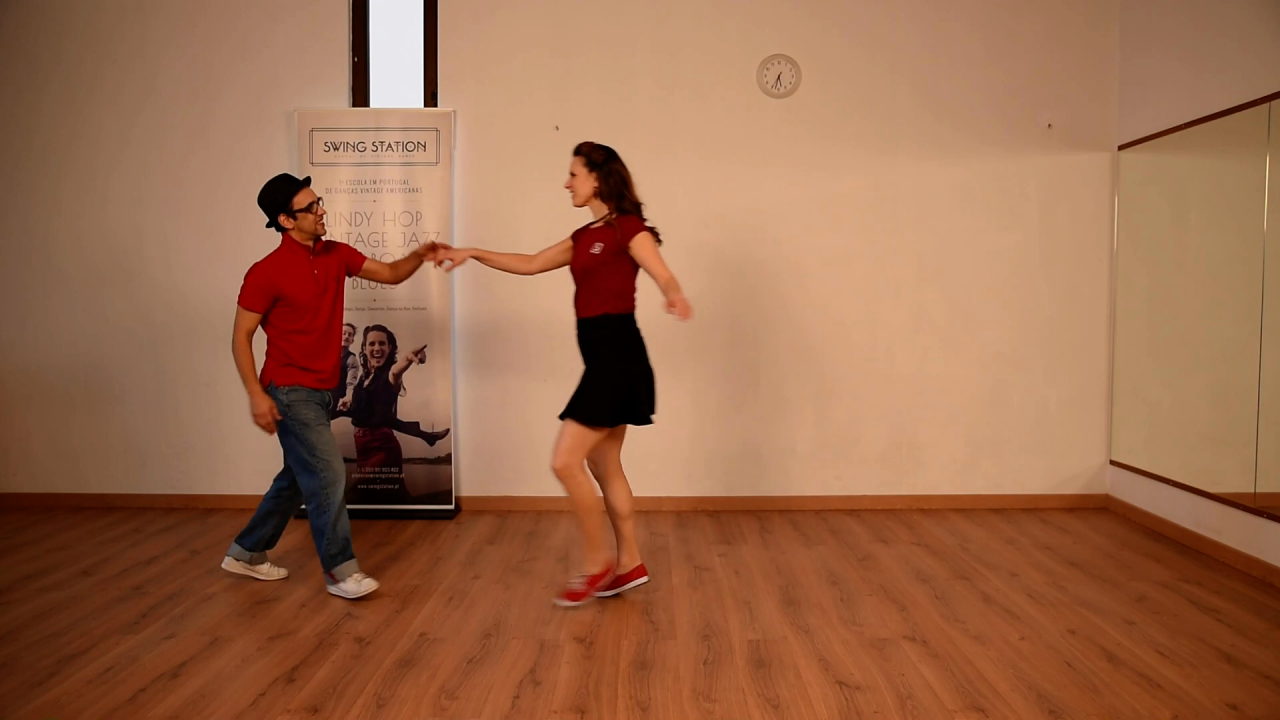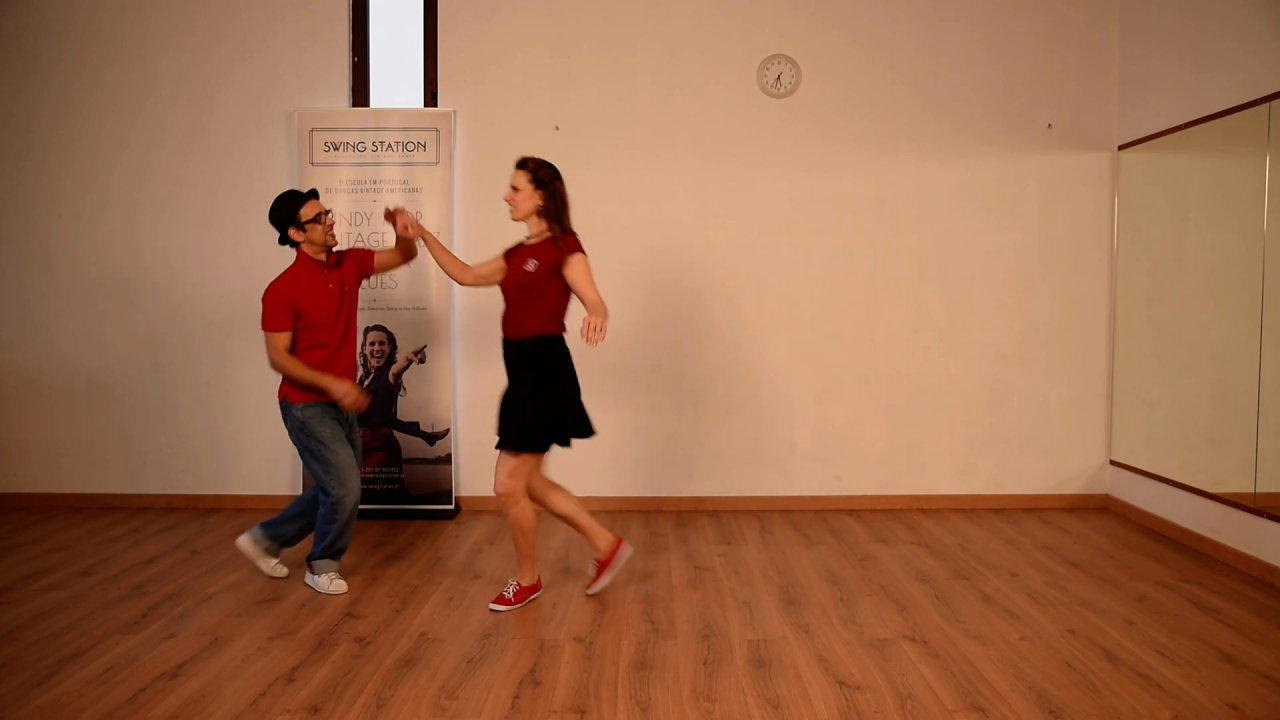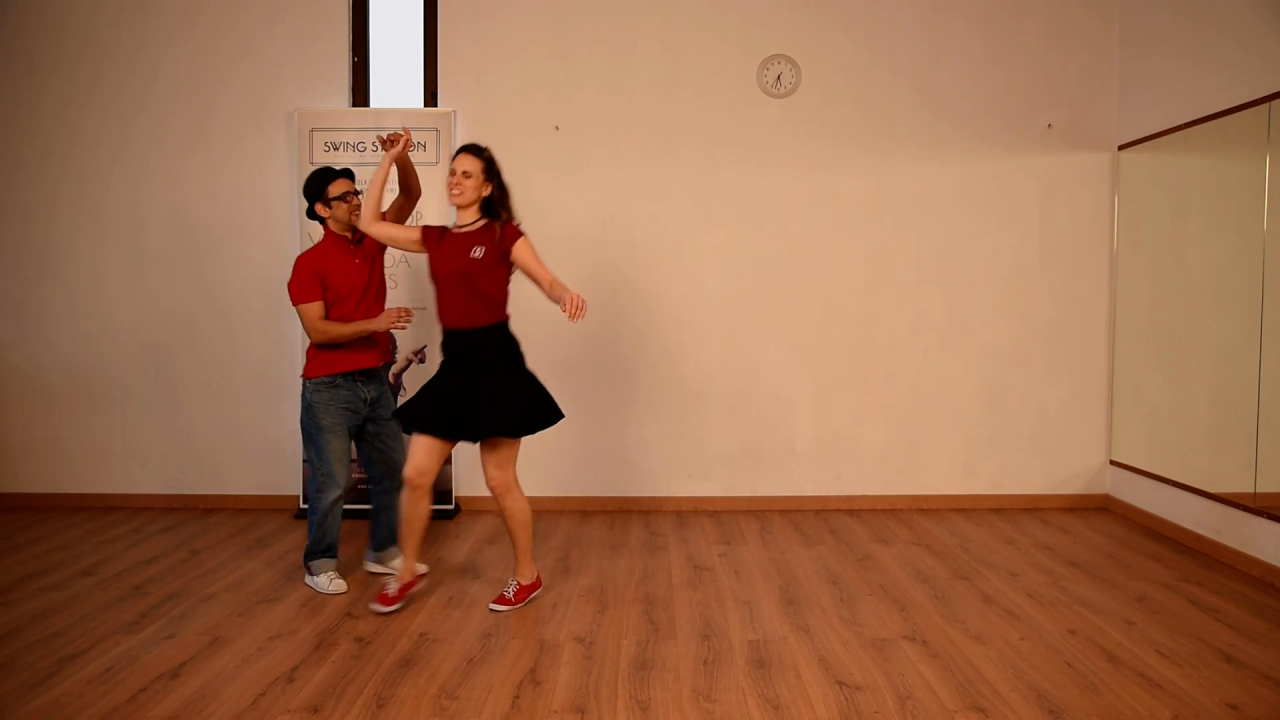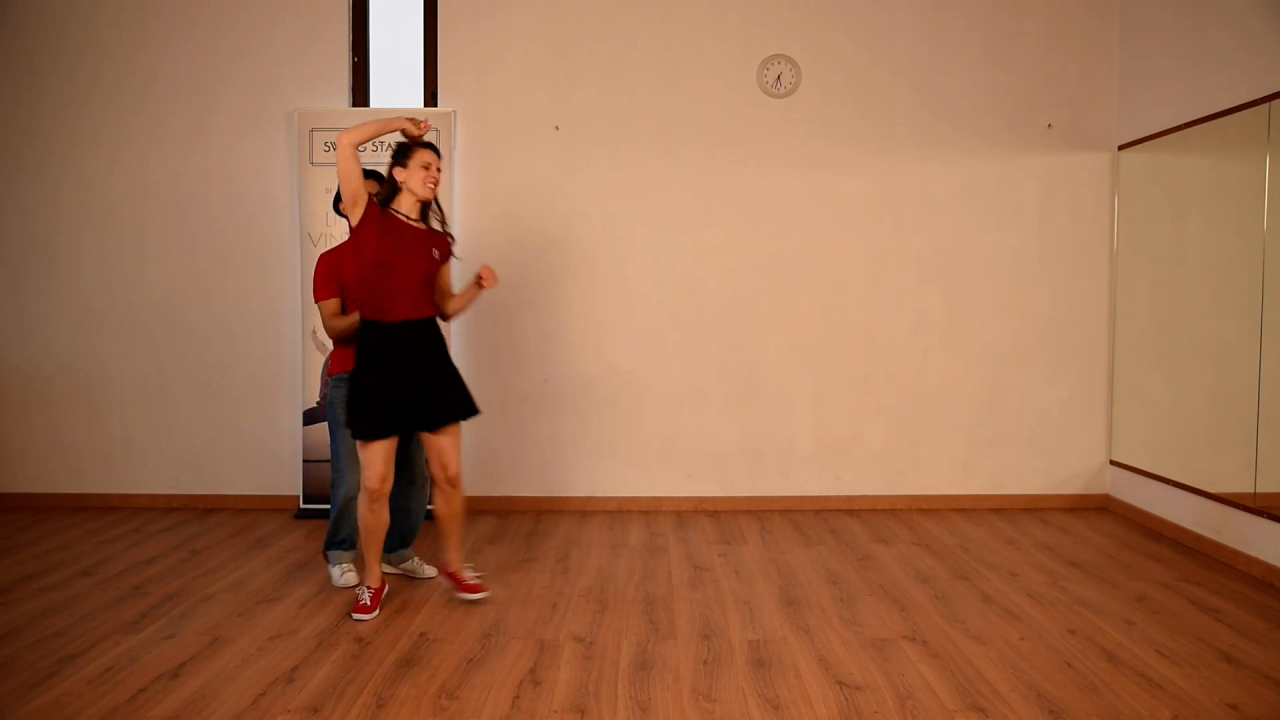
dt=0.3s
person 1, frame 1
left shoulder: (628, 229)
right shoulder: (584, 236)
left elbow: (665, 278)
right elbow: (529, 263)
left wrist: (676, 297)
right wrist: (472, 252)
left hip: (617, 355)
right hip: (602, 357)
left knee: (566, 461)
right knee: (604, 465)
left ankle: (595, 562)
right ankle: (629, 564)
person 1, frame 2
left shoulder: (562, 247)
right shoulder: (517, 254)
left elbow: (596, 305)
right elbow: (465, 275)
left wrist: (596, 321)
right wrist: (424, 234)
left hip: (543, 372)
right hip: (522, 373)
left knee: (511, 488)
right knee: (531, 485)
left ankle: (527, 578)
right ankle: (606, 545)
person 1, frame 3
left shoulder: (503, 234)
right shoulder: (436, 238)
left elbow: (547, 282)
right elbow: (369, 225)
left wrist: (567, 296)
right wrist: (389, 160)
left hip: (496, 361)
right hip: (455, 364)
left knee: (500, 481)
right knee: (415, 475)
left ankle: (527, 575)
right ankle: (405, 574)
person 1, frame 4
left shoulder: (437, 239)
right shoulder: (369, 215)
right elbow: (346, 142)
left wrist: (477, 286)
right wrist: (398, 123)
left hip: (428, 354)
right hip: (380, 356)
left knee: (449, 471)
right knee: (375, 484)
left ankle: (456, 563)
right ankle: (371, 582)
person 2, frame 1
left shoulder: (338, 254)
right shoulder: (266, 272)
left elbow: (390, 273)
right elbow: (241, 336)
left wrist: (420, 256)
right wrist: (255, 394)
left hip: (321, 391)
right hip: (290, 392)
left knee: (298, 477)
right knee: (327, 473)
left ankle: (245, 553)
right ankle: (340, 572)
person 2, frame 2
left shoulder: (351, 263)
right shoulder: (283, 290)
left elbow: (402, 258)
right elbow: (278, 358)
left wrist: (403, 231)
right wrist: (332, 384)
left hip: (340, 403)
right hip: (308, 406)
left knee: (336, 489)
right knee: (344, 489)
left ankle: (262, 540)
right ankle: (322, 565)
person 2, frame 3
left shoulder: (371, 239)
right shoulder: (309, 264)
left elbow: (410, 196)
right elbow: (316, 330)
left wrist: (400, 158)
right wrist: (374, 323)
left hip: (375, 382)
right hip: (329, 388)
left knee: (392, 470)
right knee: (331, 483)
left ankle: (383, 552)
right ankle: (319, 565)
person 2, frame 4
right shoulder: (331, 261)
right elbow: (332, 327)
right wrist: (364, 314)
right hip: (349, 381)
left knee: (412, 471)
right knee: (351, 478)
left ankle: (400, 552)
right ankle: (342, 556)
